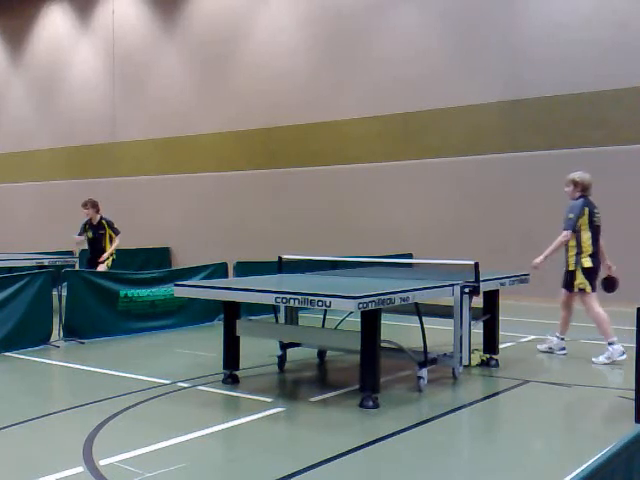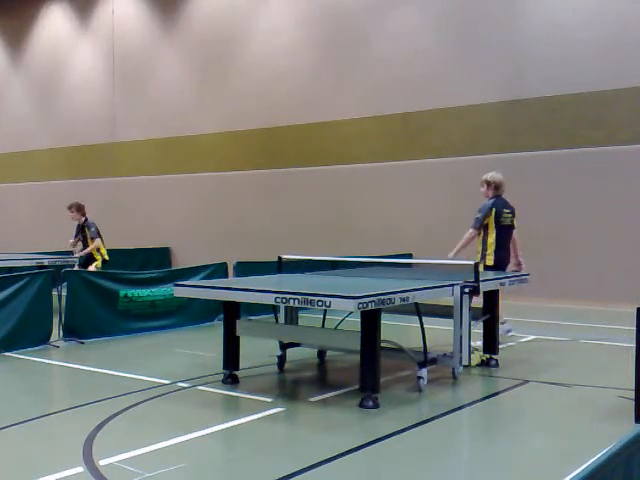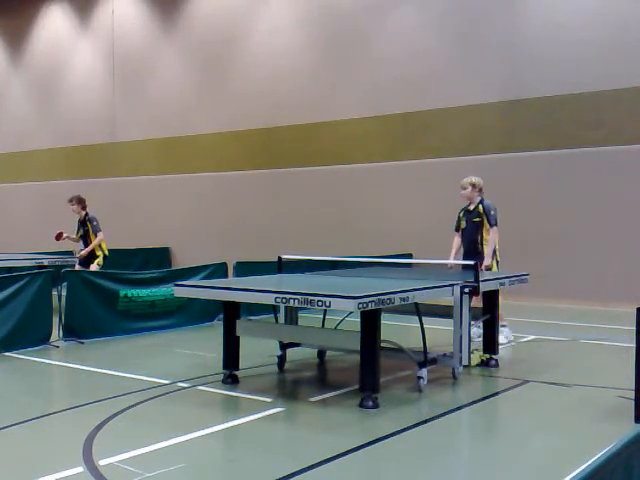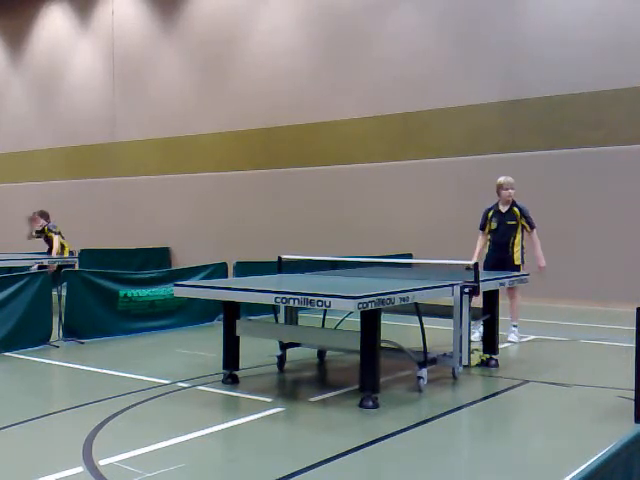
dt=1s
person 1, frame 1
left shoulder: (577, 206)
right shoulder: (591, 207)
left elbow: (566, 236)
right elbow: (598, 238)
left wrist: (543, 257)
right wrist: (605, 261)
left hip: (581, 263)
right hip: (589, 261)
left knee: (590, 304)
right knee: (566, 300)
left ankle: (614, 347)
right ankle: (558, 342)
person 1, frame 2
left shoulder: (488, 206)
right shoulder: (509, 207)
left elbow: (473, 233)
right elbow: (513, 235)
left wrist: (453, 253)
right wrist: (517, 257)
left hip: (490, 258)
right hip: (503, 258)
right ankle: (502, 326)
person 1, frame 3
left shoulder: (487, 207)
right shoulder: (463, 212)
left elbow: (493, 232)
right elbow: (458, 236)
left wrist: (488, 257)
right wrist: (452, 257)
left hip: (485, 258)
right hip: (469, 259)
left ankle: (503, 328)
right ankle: (477, 327)
person 1, frame 4
left shoulder: (520, 211)
right shoulder: (489, 212)
left elbow: (532, 233)
right elbow: (483, 235)
left wrist: (540, 257)
right wrist: (475, 257)
left hip: (513, 258)
right hip: (492, 258)
left knee: (512, 291)
left ankle: (514, 328)
right ankle: (481, 326)
